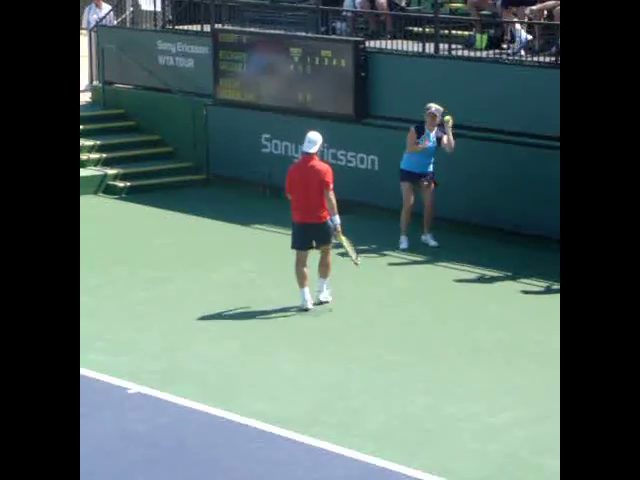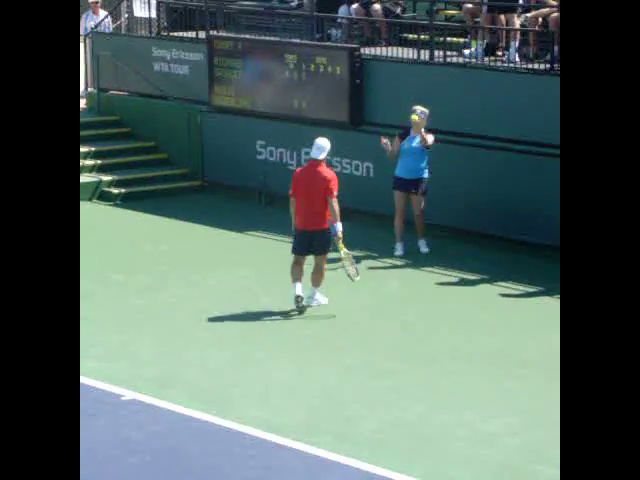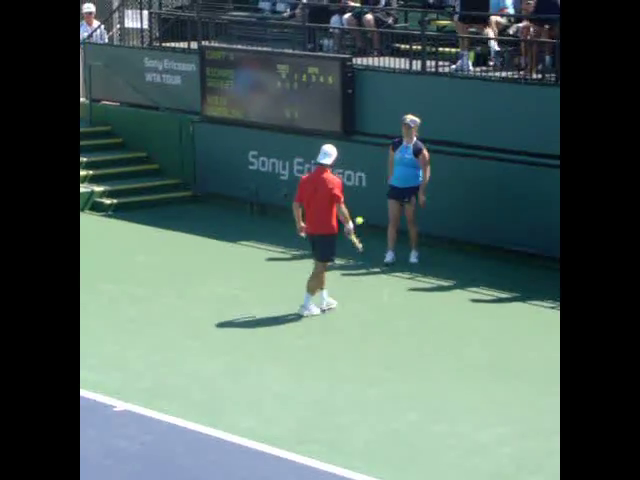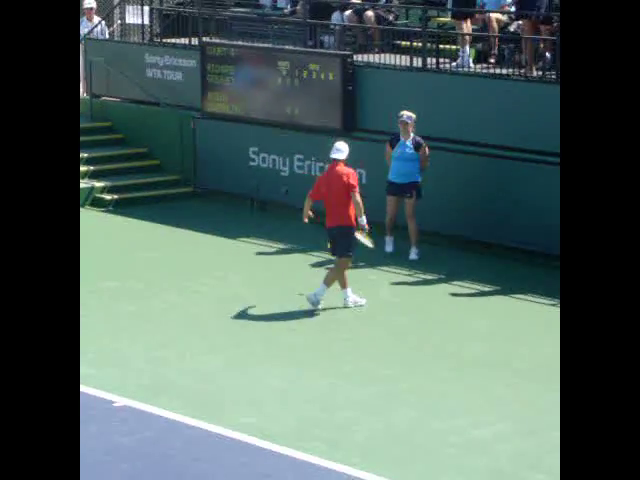
dt=0.3s
person 1, frame 1
left shoulder: (293, 169)
right shoulder: (324, 168)
left elbow: (290, 195)
right elbow: (329, 196)
right wrist: (336, 219)
left hip: (300, 220)
right hip: (321, 219)
left knee: (301, 259)
right knee: (326, 251)
left ankle: (306, 298)
right ankle: (323, 291)
person 1, frame 2
left shoulder: (298, 173)
right shoulder: (329, 175)
left elbow: (292, 201)
right elbow: (332, 202)
left wrist: (294, 220)
right wrist: (338, 226)
left hip: (302, 225)
right hip: (321, 226)
left knee: (298, 260)
right knee: (320, 261)
left ankle: (298, 291)
right ankle: (313, 296)
person 1, frame 3
left shoulder: (305, 179)
right shoulder: (334, 181)
left elbow: (296, 204)
right elbow: (340, 208)
left wrist: (299, 223)
right wrist: (349, 226)
left hip: (311, 230)
right hip: (327, 231)
left knee: (319, 264)
right knee: (320, 268)
left ankle: (323, 300)
right ankle: (307, 306)
person 1, frame 4
left shoulder: (323, 176)
right shoulder: (348, 173)
left elbow: (310, 197)
right elbow: (356, 198)
left wrist: (306, 211)
right wrist: (363, 220)
left hip: (331, 224)
right hip: (345, 224)
left knee: (340, 261)
right knee: (344, 263)
left ankle: (348, 297)
right ankle: (318, 294)
person 2, frame 1
left shoulder: (441, 134)
right shoulder: (415, 130)
left elbow: (450, 147)
right elbow: (409, 149)
left wrist: (448, 130)
right wrist: (421, 146)
left hip: (426, 172)
right hip: (408, 171)
left knee: (429, 205)
right knee: (409, 204)
left ankle: (426, 235)
right ankle: (403, 237)
person 2, frame 2
left shoulder: (428, 137)
right shoulder: (402, 136)
left elbow: (426, 143)
right elbow: (393, 155)
left wrist: (420, 129)
right wrist: (388, 148)
left hip: (419, 179)
right hip: (401, 177)
left knee: (418, 213)
right knee: (399, 212)
left ankle: (422, 240)
right ankle: (399, 244)
person 2, frame 3
left shoulder: (420, 149)
right shoulder: (394, 145)
left elbow: (426, 172)
left wrist: (422, 192)
right wrist: (390, 181)
left hip: (412, 188)
right hip: (395, 187)
left knee: (411, 221)
right knee: (393, 221)
left ankle: (414, 252)
right ankle: (390, 253)
person 2, frame 4
left shoulder: (419, 144)
right shoulder: (392, 142)
left elbow: (424, 164)
left wrist: (414, 173)
left hip: (411, 183)
right hip: (393, 182)
left knee: (410, 215)
right knee: (390, 214)
left ankle: (414, 248)
right ankle: (389, 237)
